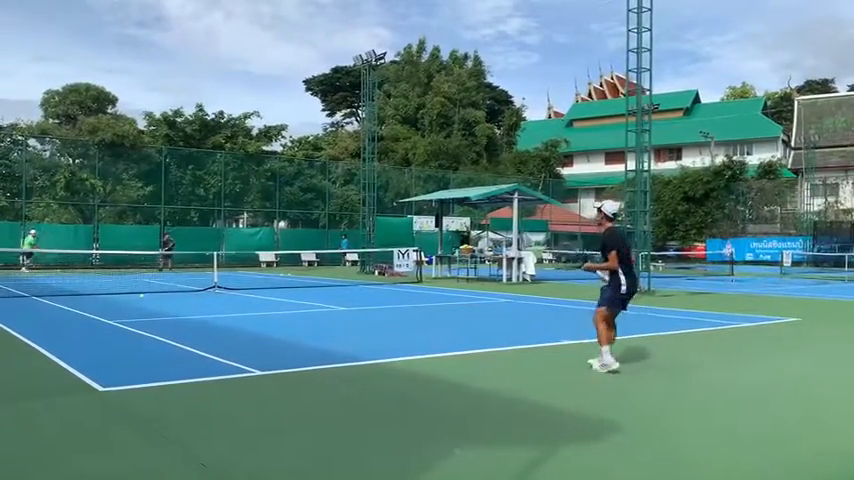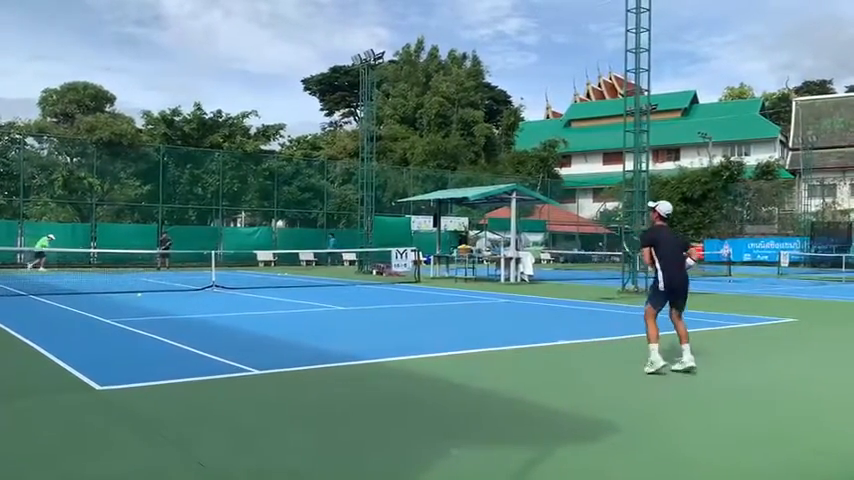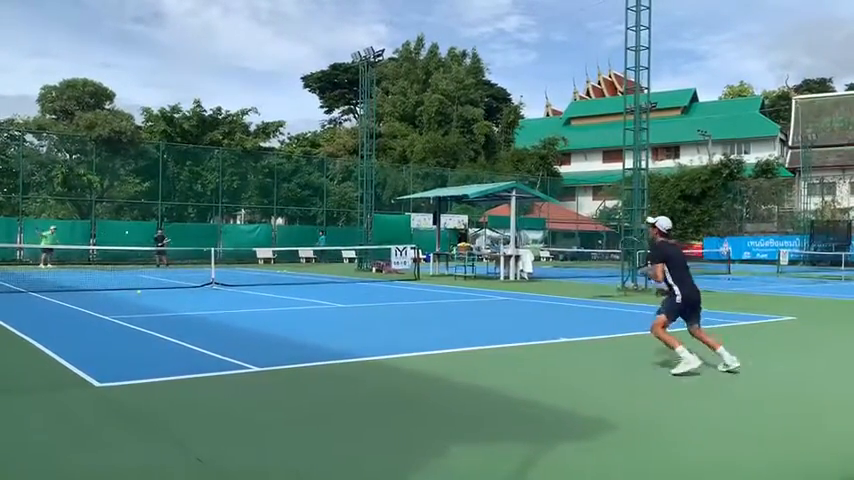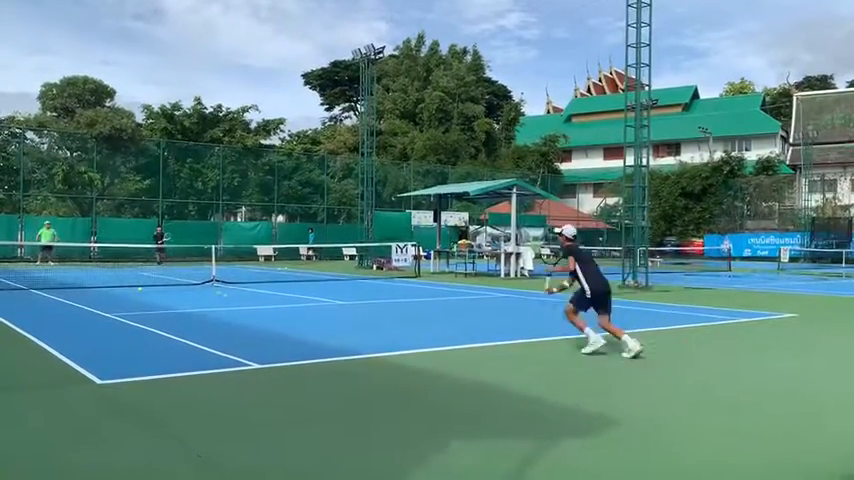
dt=0.5s
person 1, frame 1
left shoulder: (607, 236)
right shoulder: (618, 234)
left elbow: (613, 265)
right elbow: (625, 260)
left wrist: (592, 266)
right wrist: (606, 272)
left hip: (621, 284)
right hip: (627, 284)
left knee: (600, 318)
right knee: (608, 318)
left ankle: (607, 360)
right ankle: (606, 357)
person 1, frame 2
left shoulder: (649, 233)
right shoulder: (676, 236)
left elbow: (647, 261)
right elbow: (694, 256)
left hip: (664, 281)
right hip: (682, 280)
left knee: (650, 317)
right knee: (676, 318)
left ankle: (655, 359)
right ankle: (687, 358)
person 1, frame 3
left shoulder: (656, 249)
right shoulder: (675, 248)
left elbow: (659, 277)
left wrist: (648, 271)
right wrist: (667, 290)
left hip: (679, 295)
right hip: (693, 294)
left knee: (657, 328)
right knee: (696, 331)
left ankle: (688, 359)
right ankle: (730, 360)
person 1, frame 4
left shoulder: (568, 249)
right shoulder: (580, 251)
left elbow: (571, 267)
right elbow: (570, 282)
left wrist: (555, 269)
right wrist: (556, 289)
left hip: (590, 288)
right hip: (604, 287)
left knee: (569, 312)
right knee: (604, 323)
left ankle: (594, 338)
right ankle: (632, 344)
